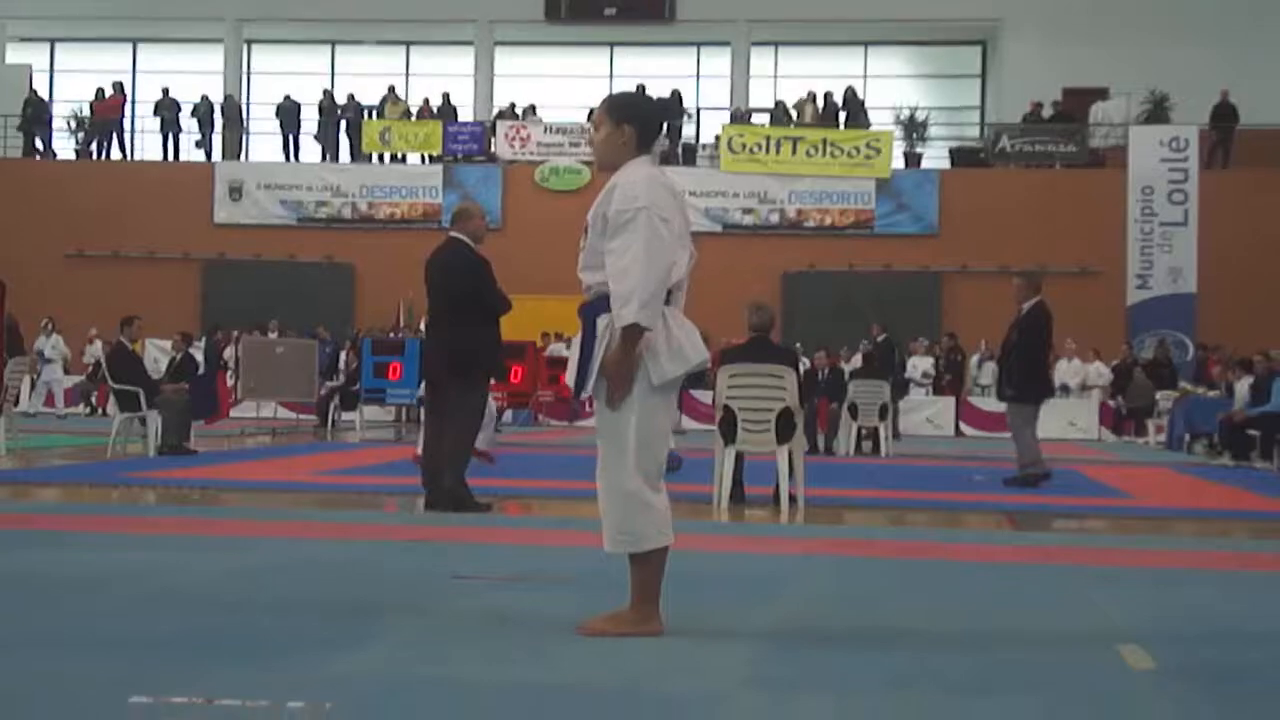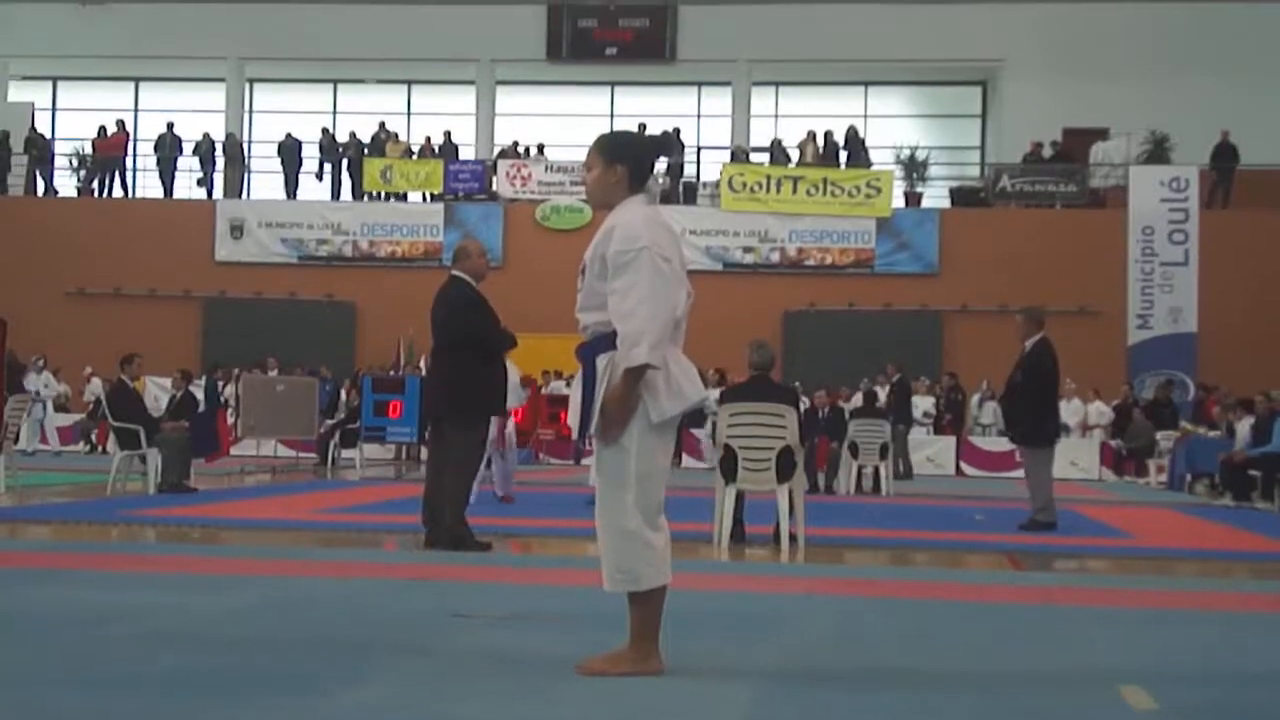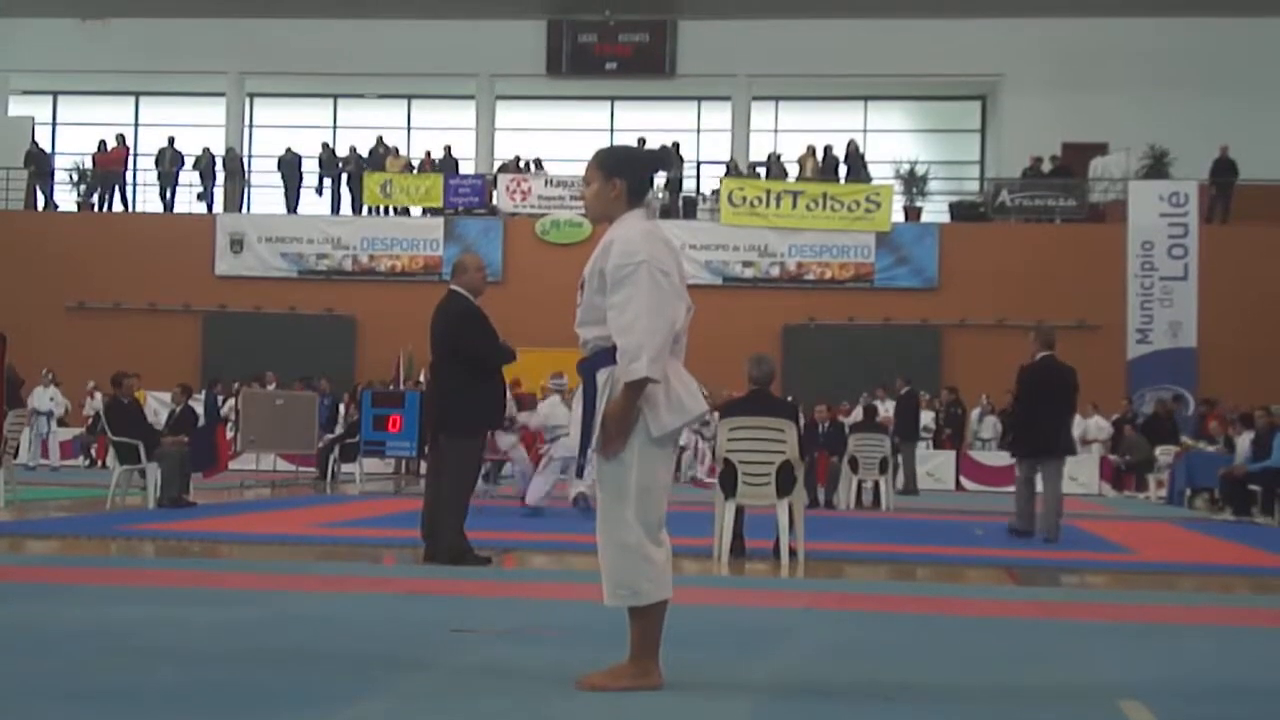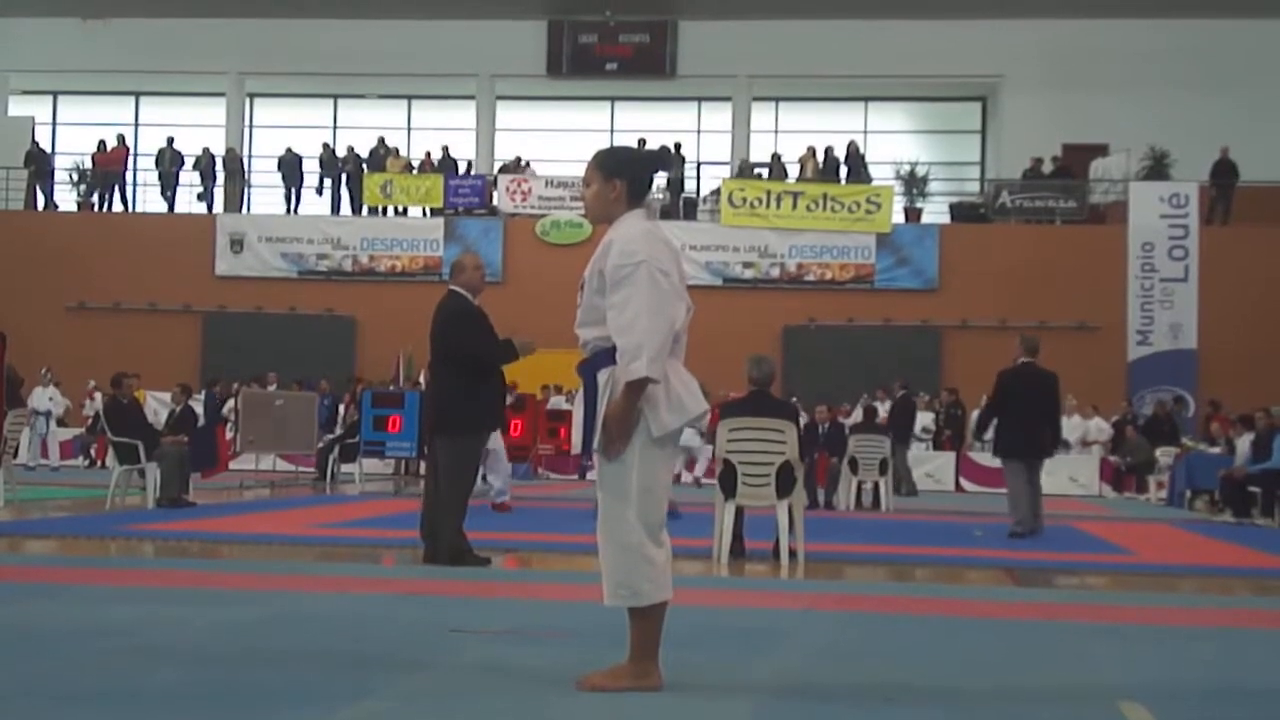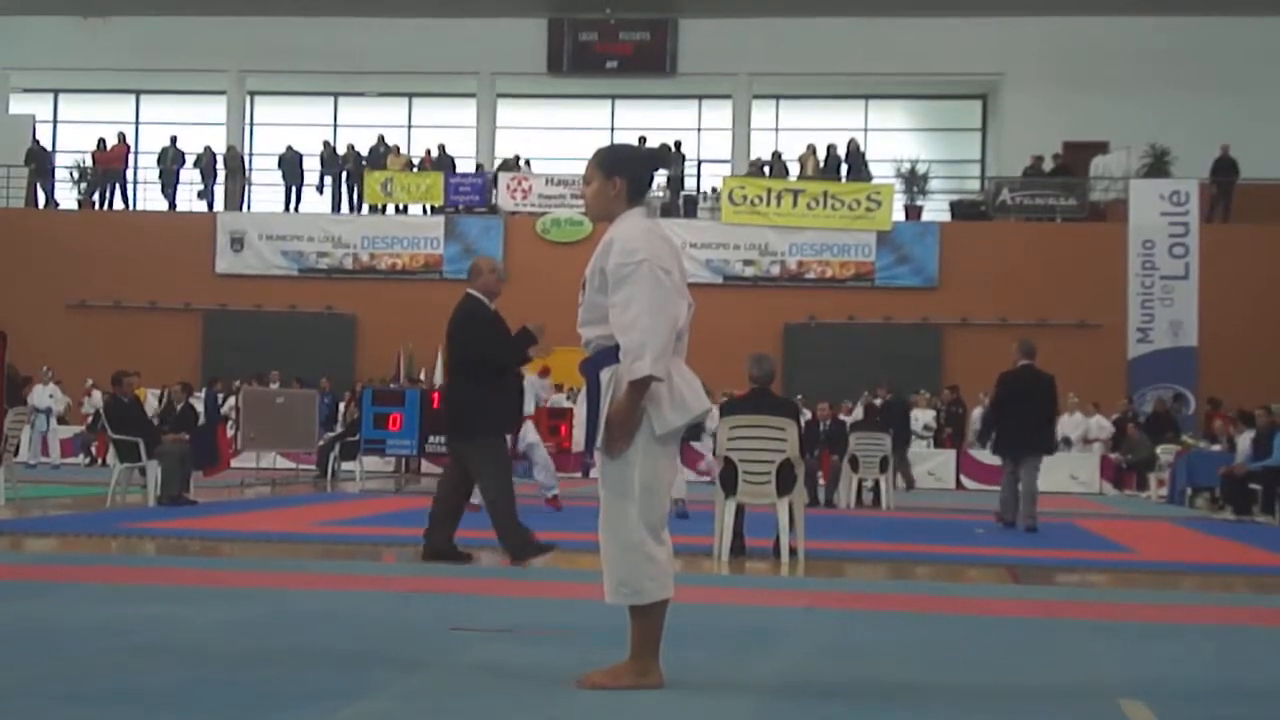
dt=0.7s
person 1, frame 1
left shoulder: (635, 187)
right shoulder: (644, 185)
left elbow: (640, 276)
left wrist: (623, 349)
left hip: (633, 343)
right hip: (637, 342)
left knee: (631, 473)
right knee: (631, 473)
left ankle: (644, 611)
right ankle: (641, 606)
person 1, frame 2
left shoulder: (633, 227)
right shoulder: (635, 224)
left elbow: (646, 316)
left wrist: (625, 389)
left hip: (632, 381)
right hip: (630, 380)
left knee: (631, 511)
right knee: (630, 511)
left ankle: (643, 651)
right ankle: (640, 645)
person 1, frame 3
left shoulder: (630, 241)
right shoulder: (637, 238)
left elbow: (643, 329)
left wrist: (624, 403)
left hip: (632, 395)
right hip: (635, 394)
left knee: (631, 525)
right knee: (631, 525)
left ankle: (643, 665)
right ankle: (641, 660)
person 1, frame 4
left shoulder: (630, 241)
right shoulder: (639, 238)
left elbow: (644, 330)
left wrist: (625, 404)
left hip: (633, 395)
right hip: (638, 394)
left knee: (632, 525)
right knee: (634, 525)
left ankle: (642, 666)
right ankle: (641, 660)
person 1, frame 5
left shoulder: (629, 240)
right shoulder: (641, 237)
left elbow: (646, 328)
left wrist: (629, 403)
left hip: (634, 393)
right hip: (644, 391)
left knee: (632, 523)
right knee: (636, 523)
left ankle: (643, 664)
right ankle: (643, 660)
person 2, frame 1
left shoulder: (437, 257)
right shoulder: (472, 260)
right elbow: (495, 304)
left wrist: (493, 300)
right wrist: (504, 301)
left hip: (440, 350)
right hip: (467, 353)
left knee: (440, 421)
right knee: (462, 424)
left ankle: (436, 490)
right ankle: (452, 492)
person 2, frame 2
left shoulder: (447, 293)
right shoulder: (468, 297)
right elbow: (493, 341)
left wrist: (499, 339)
right wrist: (509, 339)
left hip: (446, 387)
right hip: (466, 391)
left knee: (442, 460)
right knee: (461, 463)
left ankle: (436, 529)
right ankle: (452, 531)
person 2, frame 3
left shoulder: (448, 307)
right shoulder: (465, 311)
right elbow: (486, 355)
left wrist: (499, 351)
right wrist: (508, 352)
left hip: (447, 404)
right hip: (464, 407)
left knee: (442, 477)
right knee: (458, 479)
left ankle: (435, 543)
right ankle: (450, 546)
person 2, frame 4
left shoulder: (450, 306)
right shoulder: (462, 310)
right elbow: (478, 355)
left wrist: (505, 349)
right wrist: (513, 349)
left hip: (448, 405)
right hip: (461, 408)
left knee: (442, 479)
right knee: (456, 481)
left ankle: (437, 545)
right ankle: (451, 547)
person 2, frame 5
left shoulder: (473, 311)
right shoulder: (475, 314)
left elbow: (492, 356)
right elbow: (494, 355)
left wrist: (526, 354)
right wrist: (528, 336)
left hip: (469, 411)
right hip: (479, 413)
left knee: (458, 478)
right knee: (496, 477)
left ankle: (438, 542)
right ankle: (517, 543)
person 3, frame 1
left shoulder: (1037, 315)
right shoulder: (1031, 312)
left elbow: (1028, 352)
left wrist: (1014, 383)
right wrist: (1012, 382)
left hip: (1026, 382)
right hip: (1026, 381)
left knee: (1020, 424)
right knee: (1025, 425)
left ankle: (1035, 469)
right ankle: (1029, 471)
person 3, frame 2
left shoulder: (1037, 354)
right shoulder: (1042, 349)
left elbow: (1032, 394)
left wrist: (1021, 426)
right wrist: (1018, 423)
left hip: (1035, 423)
right hip: (1042, 422)
left knee: (1037, 469)
right knee: (1039, 468)
left ankle: (1044, 516)
right ankle: (1044, 513)
person 3, frame 3
left shoulder: (1028, 371)
right shoulder: (1069, 372)
left elbow: (1020, 406)
right elbow: (1071, 406)
left wrist: (1011, 434)
left hip: (1031, 437)
right hip: (1058, 438)
left knee: (1025, 481)
right knee: (1053, 484)
left ankle: (1023, 525)
right ankle: (1051, 531)
person 3, frame 4
left shoulder: (1006, 376)
right shoulder: (1049, 378)
left elbow: (993, 405)
right elbow: (1054, 412)
left wrist: (980, 429)
right wrist: (1055, 438)
left hip: (1011, 440)
right hip: (1037, 440)
left knee: (1016, 483)
right knee: (1033, 482)
left ankle: (1020, 526)
right ankle: (1034, 523)
person 3, frame 5
left shoulder: (1006, 378)
right shoulder: (1047, 380)
left elbow: (995, 409)
right elbow: (1052, 412)
left wrist: (985, 433)
right wrist: (1047, 435)
left hip: (1010, 438)
right hip: (1035, 439)
left knee: (1009, 477)
right knee: (1030, 479)
left ankle: (1007, 515)
right ankle: (1030, 520)
person 4, frame 1
left shoulder: (729, 354)
right shoulder: (788, 356)
right elbow: (799, 399)
left hip: (738, 430)
right hip: (778, 430)
right knee: (793, 424)
left ankle: (735, 489)
right ankle: (782, 490)
person 4, frame 2
left shoulder: (729, 393)
right shoulder: (789, 394)
left hip: (738, 468)
right hip: (778, 469)
right knee: (793, 464)
left ankle: (736, 527)
right ankle: (782, 529)
person 4, frame 3
left shoulder: (729, 407)
right shoulder: (789, 409)
right elbow: (800, 452)
left hip: (738, 483)
right hip: (777, 484)
right knee: (793, 478)
left ankle: (736, 542)
right ankle: (782, 543)
person 4, frame 4
left shoulder: (729, 408)
right shoulder: (788, 410)
right elbow: (799, 453)
left hip: (737, 484)
right hip: (778, 484)
right knee: (794, 479)
left ankle: (736, 543)
right ankle: (782, 544)
person 4, frame 5
left shoulder: (729, 406)
right shoulder: (789, 407)
right elbow: (800, 451)
left hip: (738, 481)
right hip: (778, 482)
right knee: (794, 477)
left ankle: (736, 541)
right ankle: (782, 542)
